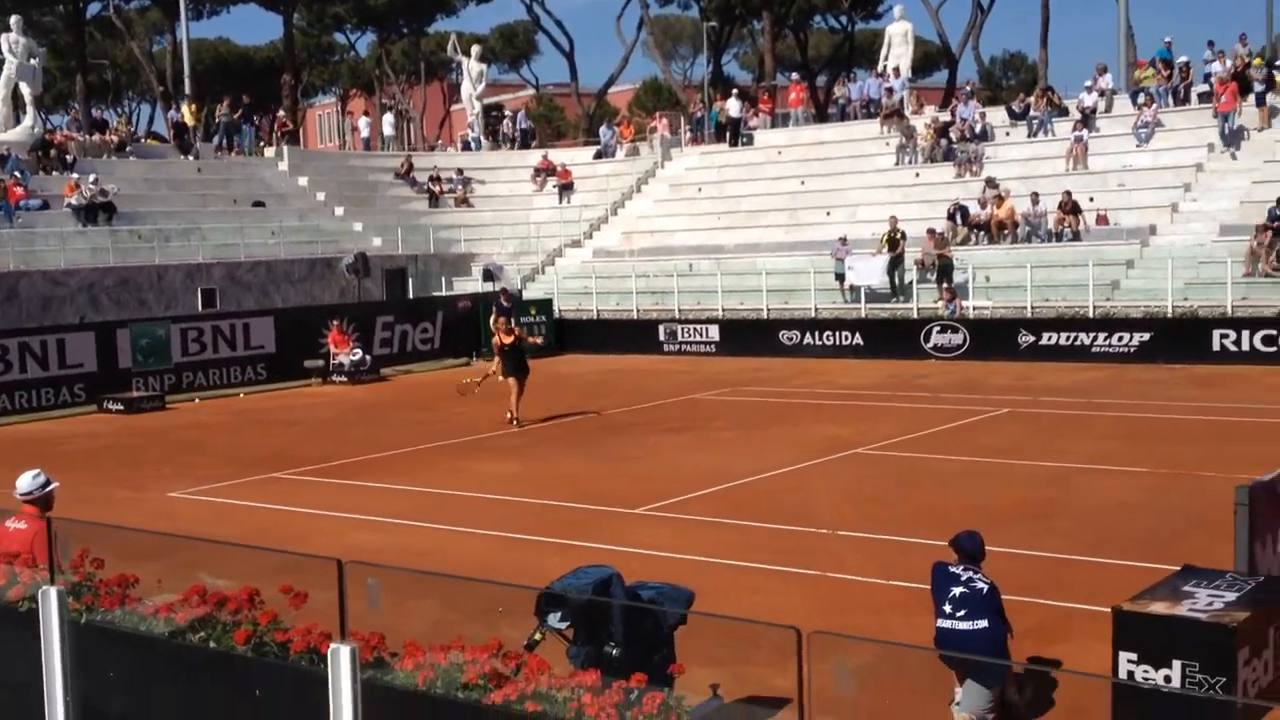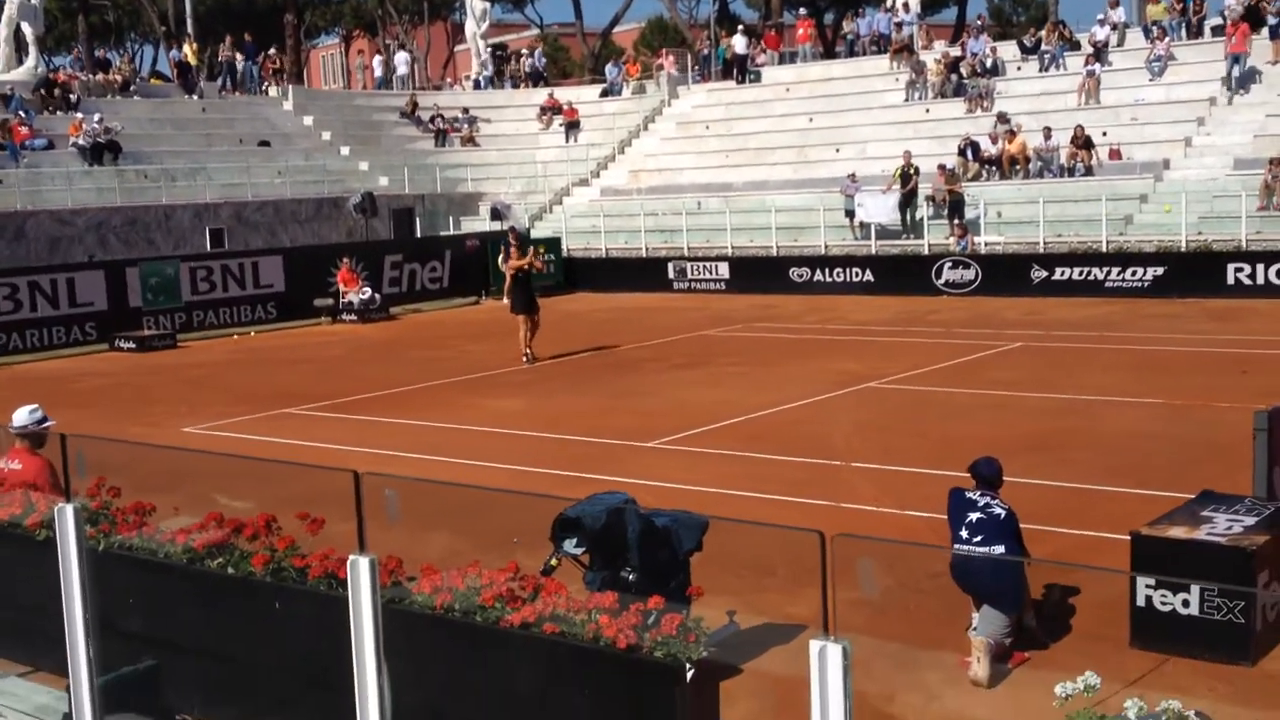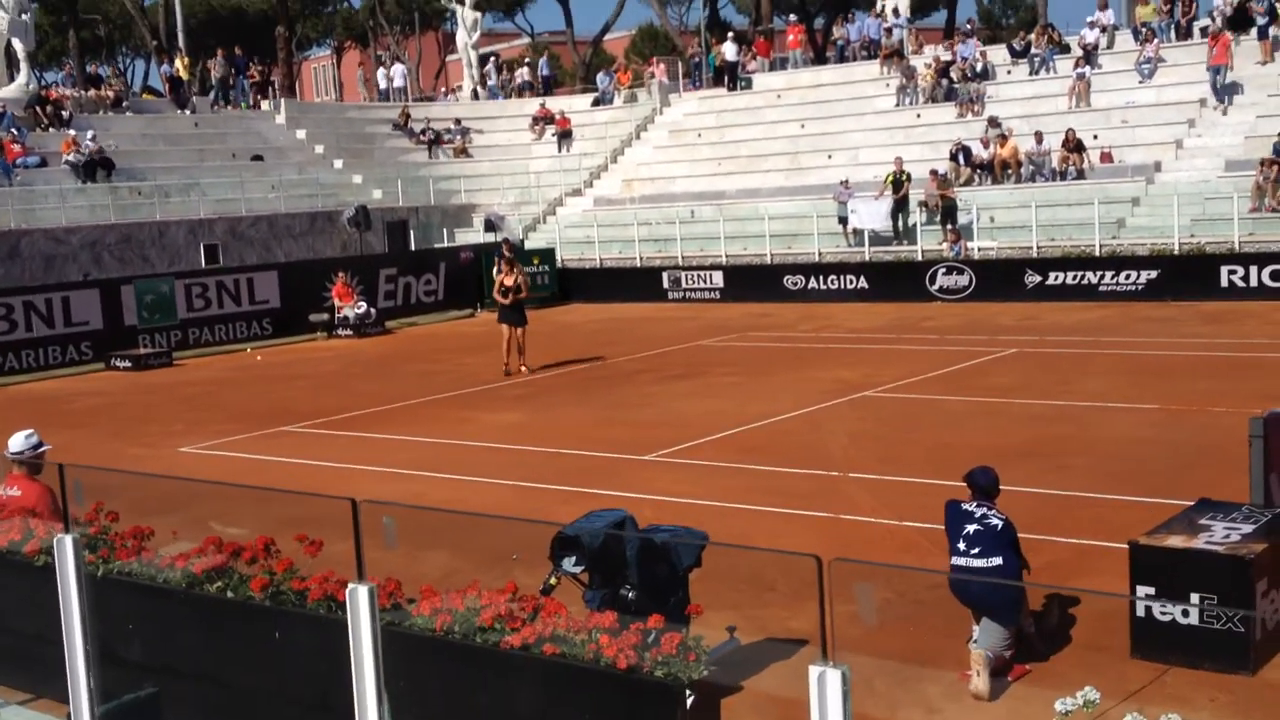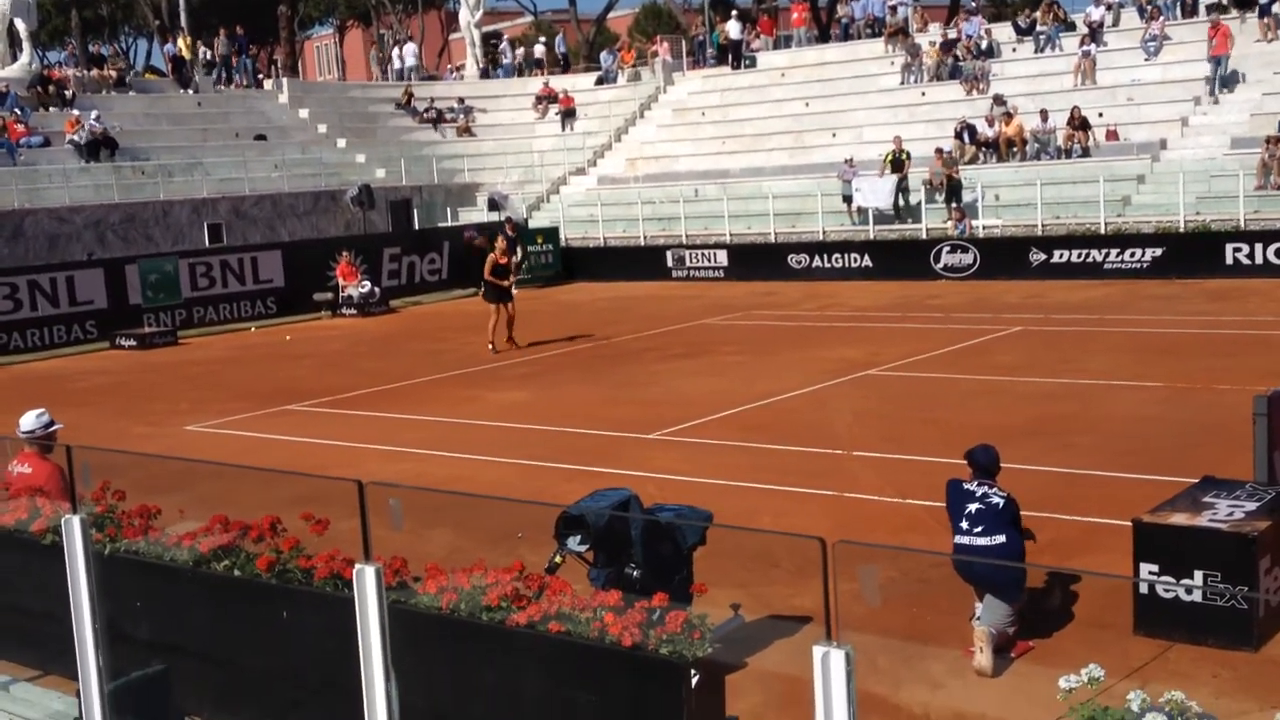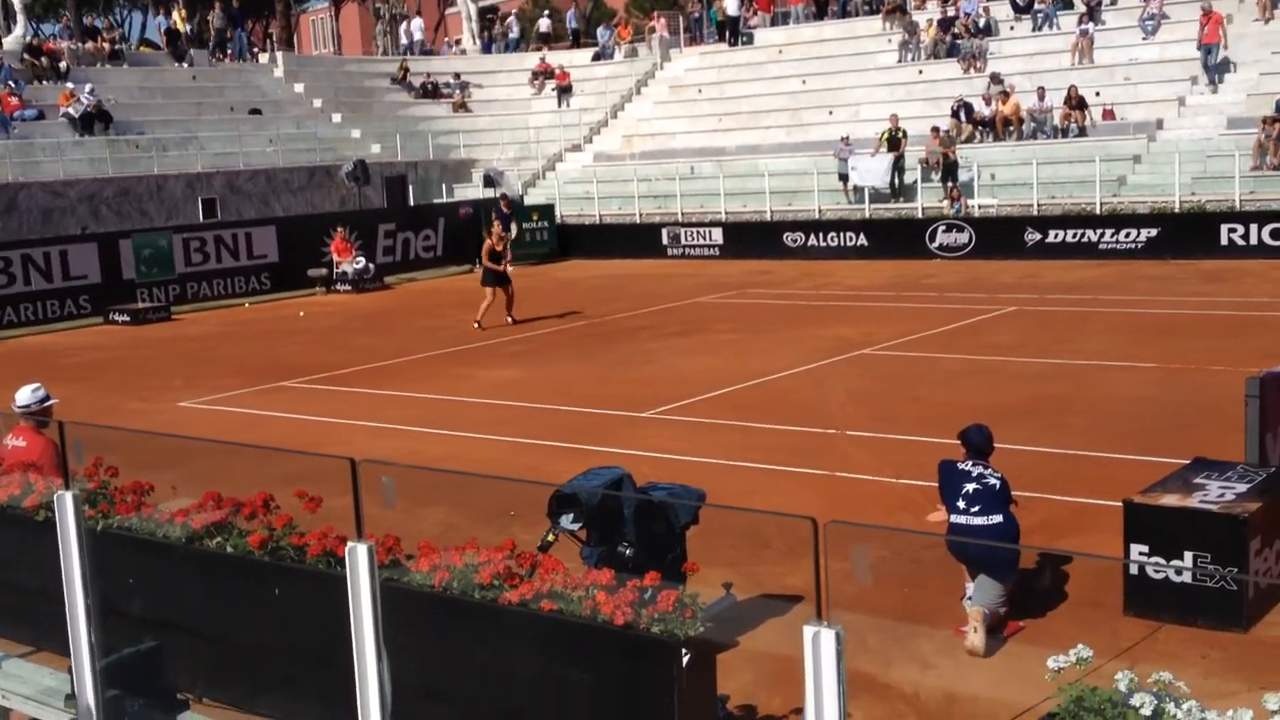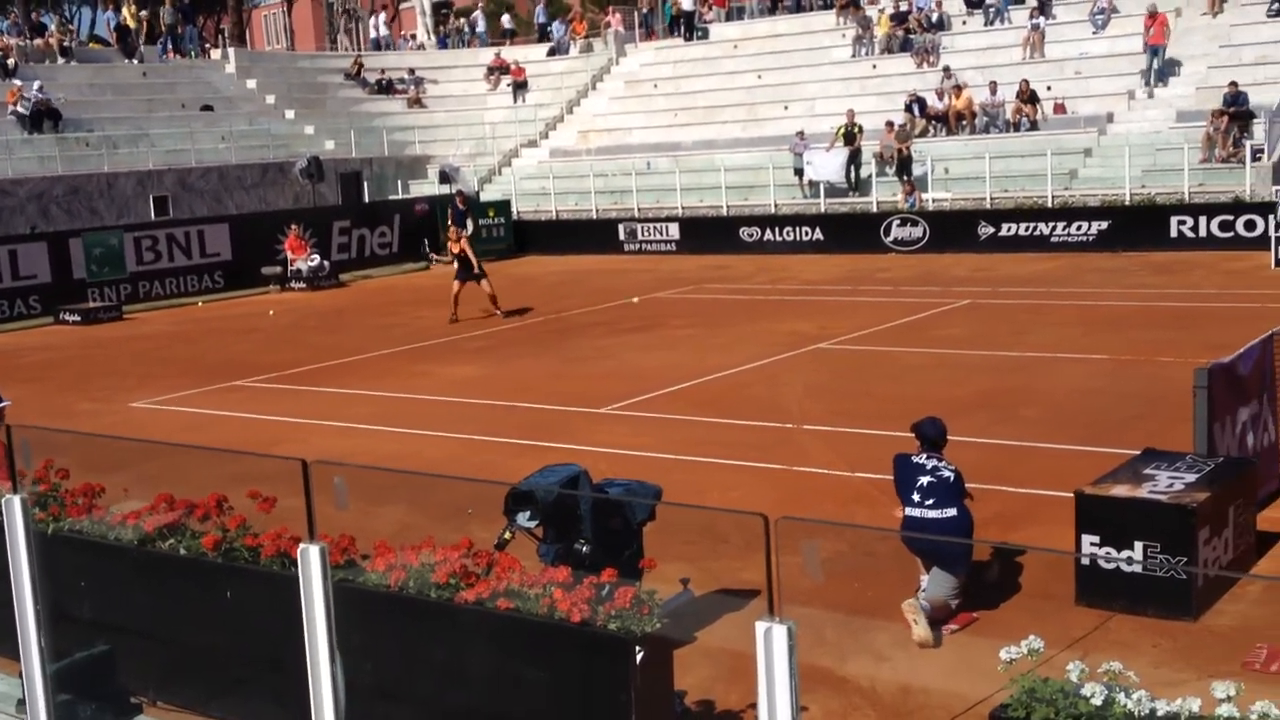
dt=0.5s
person 1, frame 1
left shoulder: (939, 570)
right shoulder: (988, 586)
right elbow: (1001, 623)
right wrist: (1006, 627)
left hip: (947, 645)
right hip: (982, 645)
left ankle: (962, 695)
person 1, frame 2
left shoulder: (956, 496)
right shoulder: (1006, 512)
right elbow: (1020, 552)
right wrist: (1024, 563)
left hip: (963, 571)
right hip: (998, 571)
left ankle: (979, 626)
right ankle: (987, 640)
person 1, frame 3
left shoulder: (953, 508)
right shoulder: (1004, 522)
right elbow: (1017, 560)
right wrist: (1022, 564)
left hip: (962, 585)
right hip: (998, 585)
left ankle: (980, 638)
right ankle: (987, 654)
person 1, frame 4
left shoulder: (954, 488)
right shoulder: (1007, 501)
right elbow: (1016, 534)
right wrist: (1024, 535)
left hip: (965, 563)
right hip: (1003, 564)
left ankle: (981, 615)
right ankle: (991, 633)
person 1, frame 5
left shoulder: (947, 468)
right shoulder: (1000, 481)
left hip: (960, 543)
right hip: (999, 545)
right knee: (992, 607)
left ankle: (972, 593)
right ankle: (983, 614)
person 1, frame 6
left shoulder: (902, 462)
right shoulder: (954, 473)
left hip: (914, 535)
right hip: (953, 538)
right knee: (943, 601)
left ankle: (926, 585)
right ankle: (923, 605)
